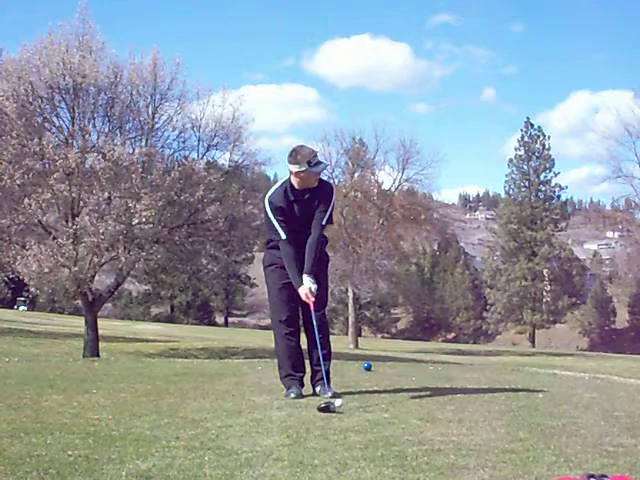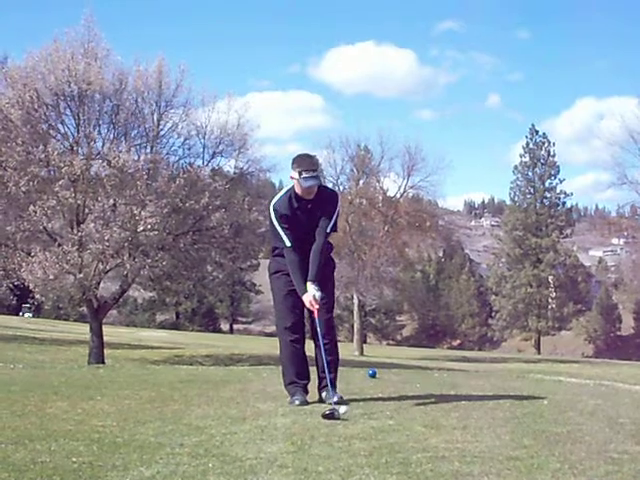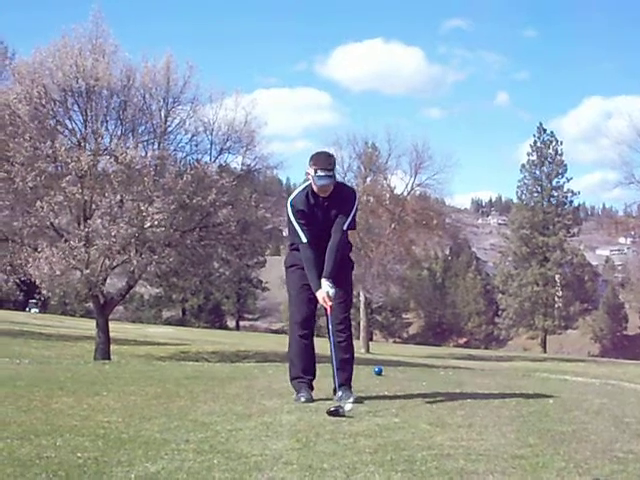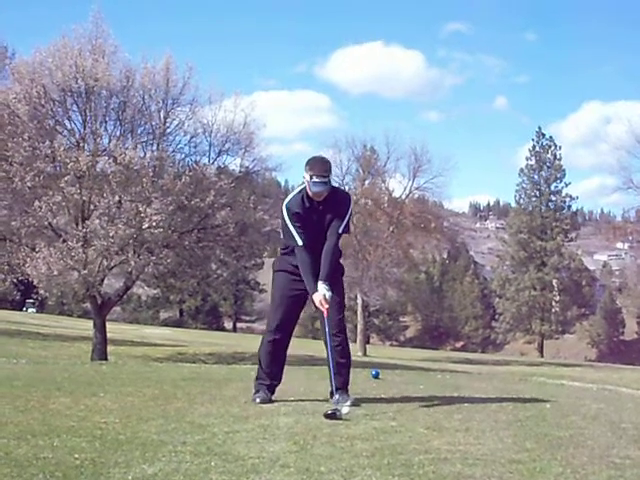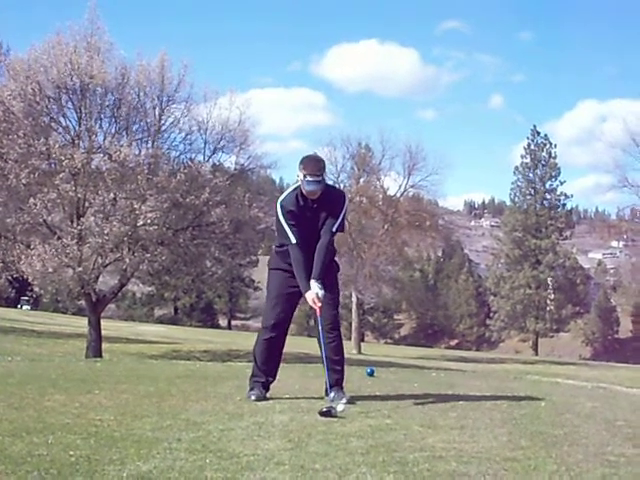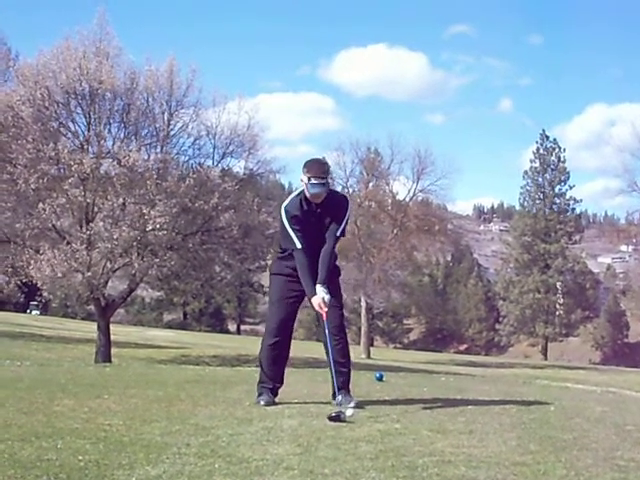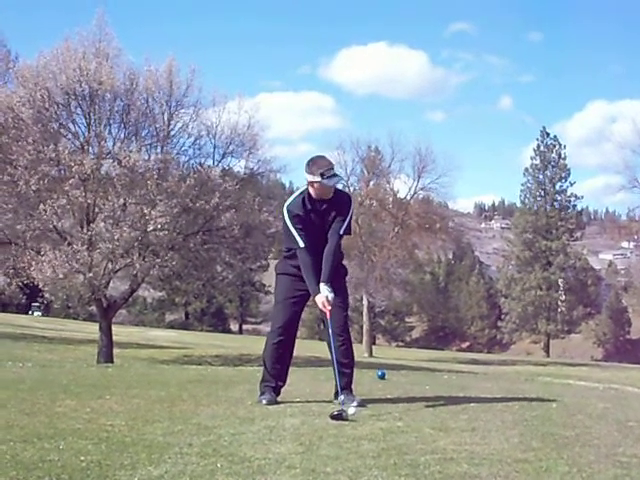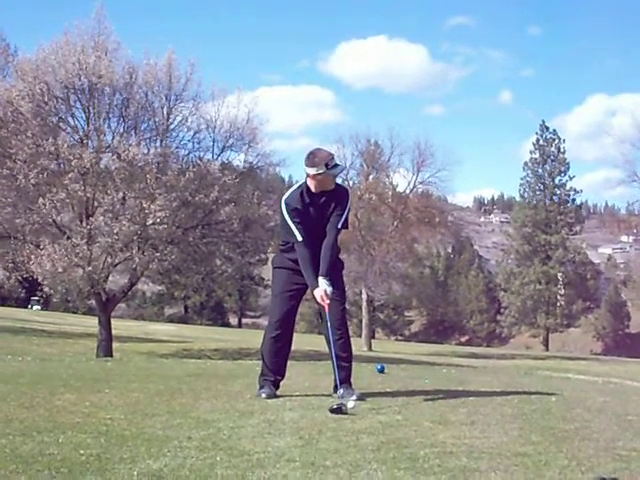
dt=0.4s
person 1, frame 1
left shoulder: (325, 190)
right shoulder: (274, 198)
left elbow: (317, 233)
right elbow: (285, 243)
left wrist: (309, 275)
right wrist: (299, 283)
left hip: (313, 259)
right hip: (280, 259)
left knee: (317, 317)
right knee: (285, 319)
left ankle: (321, 380)
right ankle: (292, 381)
person 1, frame 2
left shoulder: (330, 198)
right shoulder: (279, 205)
left elbow: (321, 241)
right elbow: (290, 250)
left wrist: (312, 282)
right wrist: (302, 289)
left hip: (319, 265)
right hip: (285, 267)
left knee: (325, 323)
right knee: (289, 326)
left ankle: (328, 386)
right ankle: (296, 388)
person 1, frame 3
left shoulder: (348, 195)
right shoulder: (297, 201)
left elbow: (338, 238)
right elbow: (306, 246)
left wrist: (328, 279)
right wrist: (317, 286)
left hip: (337, 263)
right hip: (302, 262)
left knee: (341, 322)
right knee: (300, 321)
left ankle: (343, 386)
right ankle: (302, 384)
person 1, frame 4
left shoulder: (342, 200)
right shoulder: (291, 204)
left elbow: (332, 242)
right elbow: (301, 249)
left wrist: (323, 283)
right wrist: (312, 289)
left hip: (328, 268)
right hip: (291, 267)
left knee: (336, 326)
right knee: (277, 325)
left ankle: (340, 389)
right ankle: (264, 386)
person 1, frame 5
left shoulder: (337, 198)
right shoulder: (286, 202)
left elbow: (326, 240)
right elbow: (296, 247)
left wrist: (316, 280)
right wrist: (306, 287)
left hip: (322, 266)
right hip: (286, 265)
left knee: (330, 324)
right knee: (273, 322)
left ankle: (335, 387)
right ankle: (259, 383)
person 1, frame 6
left shoulder: (340, 203)
right shoulder: (290, 207)
left elbow: (330, 245)
right elbow: (300, 252)
left wrist: (321, 285)
right wrist: (311, 292)
left hip: (325, 271)
right hip: (289, 270)
left knee: (335, 327)
right knee: (276, 327)
left ankle: (342, 391)
right ankle: (267, 389)
person 1, frame 7
left shoulder: (343, 201)
right shoulder: (293, 206)
left elbow: (333, 243)
right elbow: (303, 250)
left wrist: (325, 284)
right wrist: (315, 291)
left hip: (330, 270)
right hip: (294, 269)
left knee: (340, 327)
right knee: (282, 326)
left ankle: (344, 390)
right ankle: (269, 388)
person 1, frame 8
left shoulder: (340, 194)
right shoulder: (291, 200)
left elbow: (331, 237)
right elbow: (301, 245)
left wrist: (323, 278)
right wrist: (313, 285)
left hip: (327, 264)
right hip: (290, 263)
left knee: (337, 320)
right knee: (279, 320)
left ankle: (343, 384)
right ankle: (268, 381)
